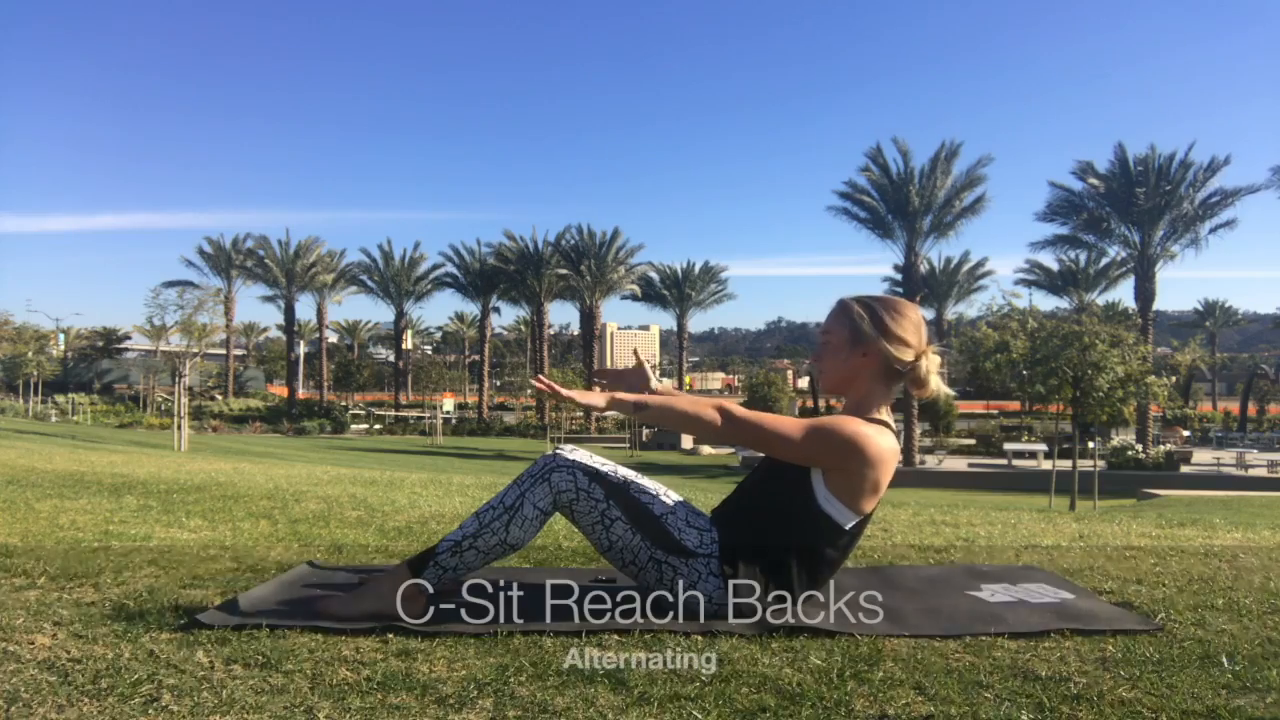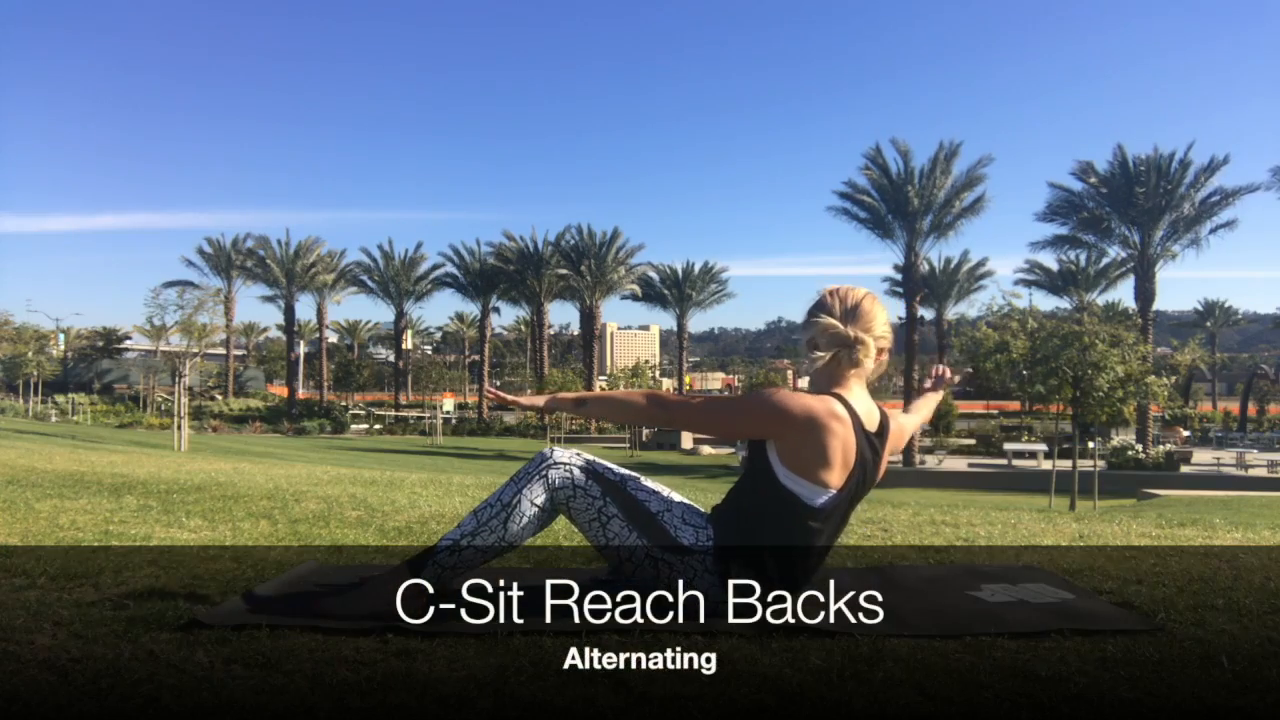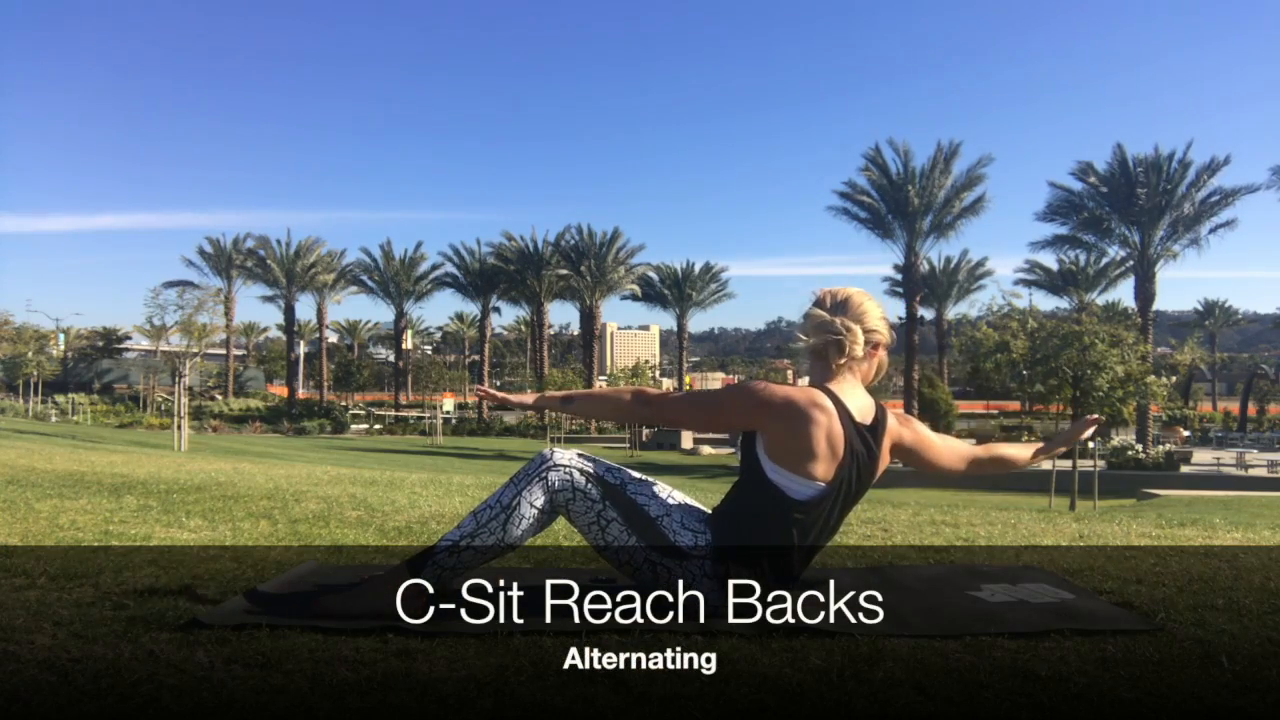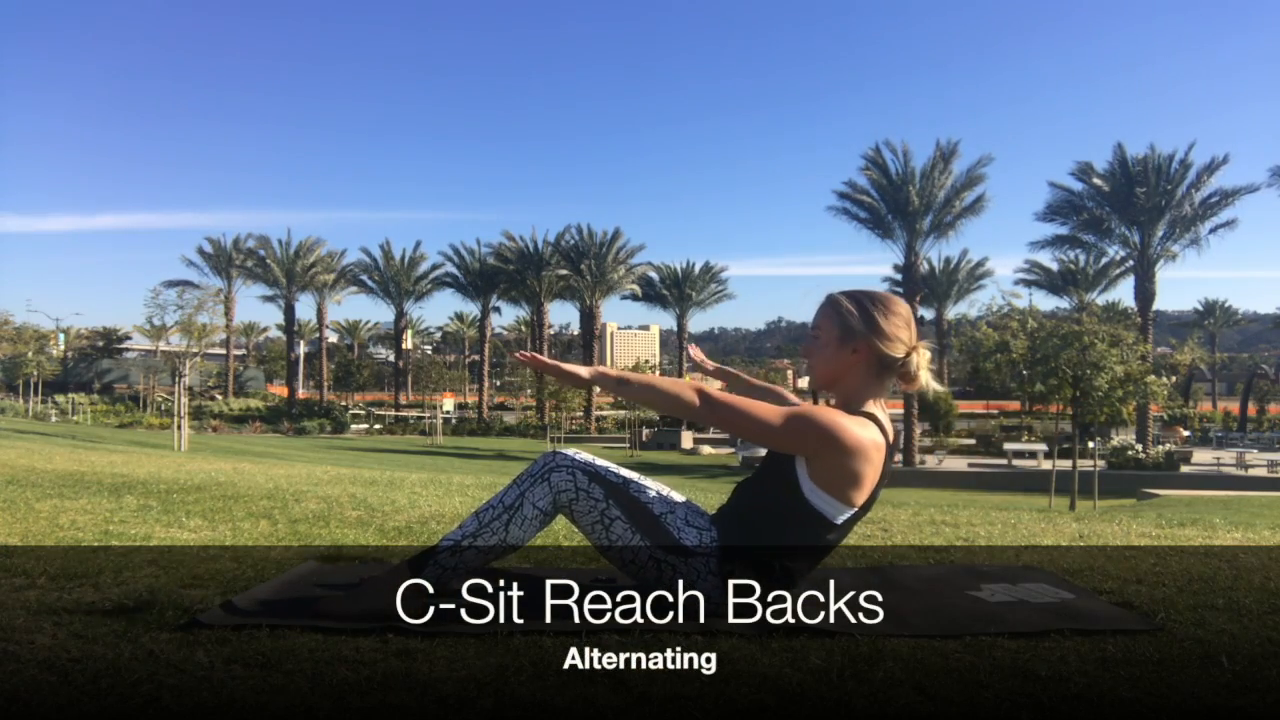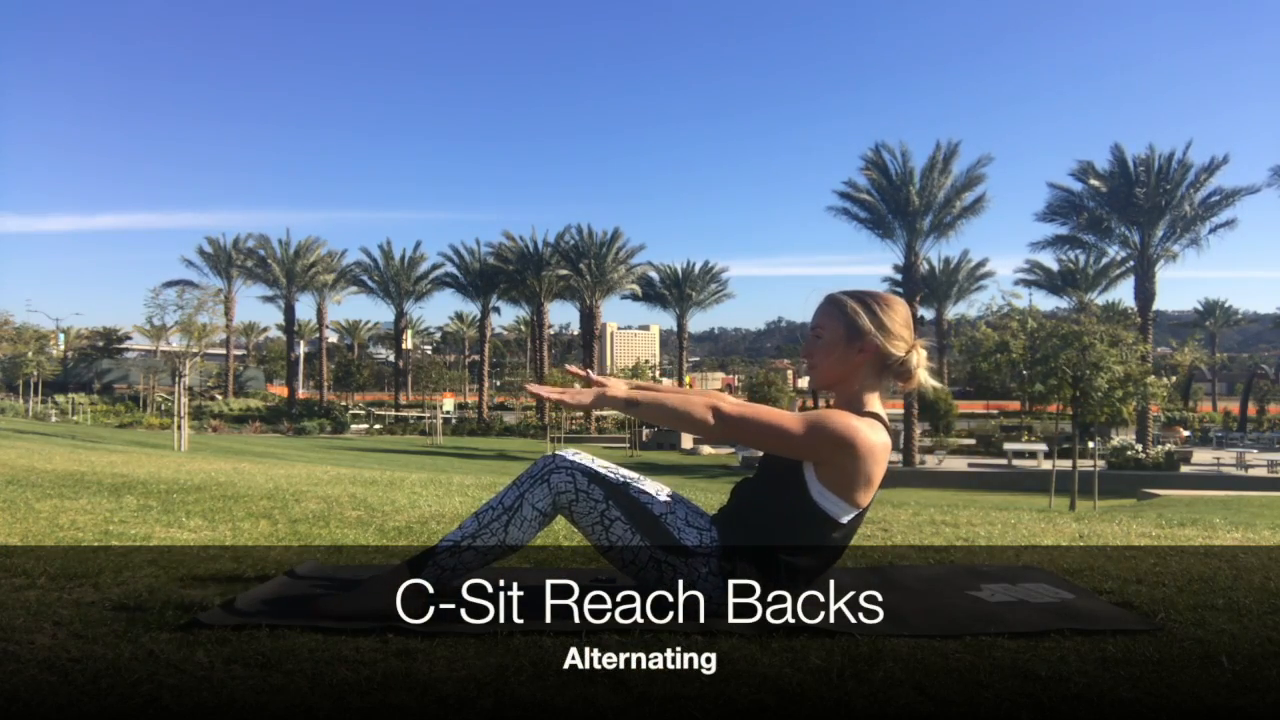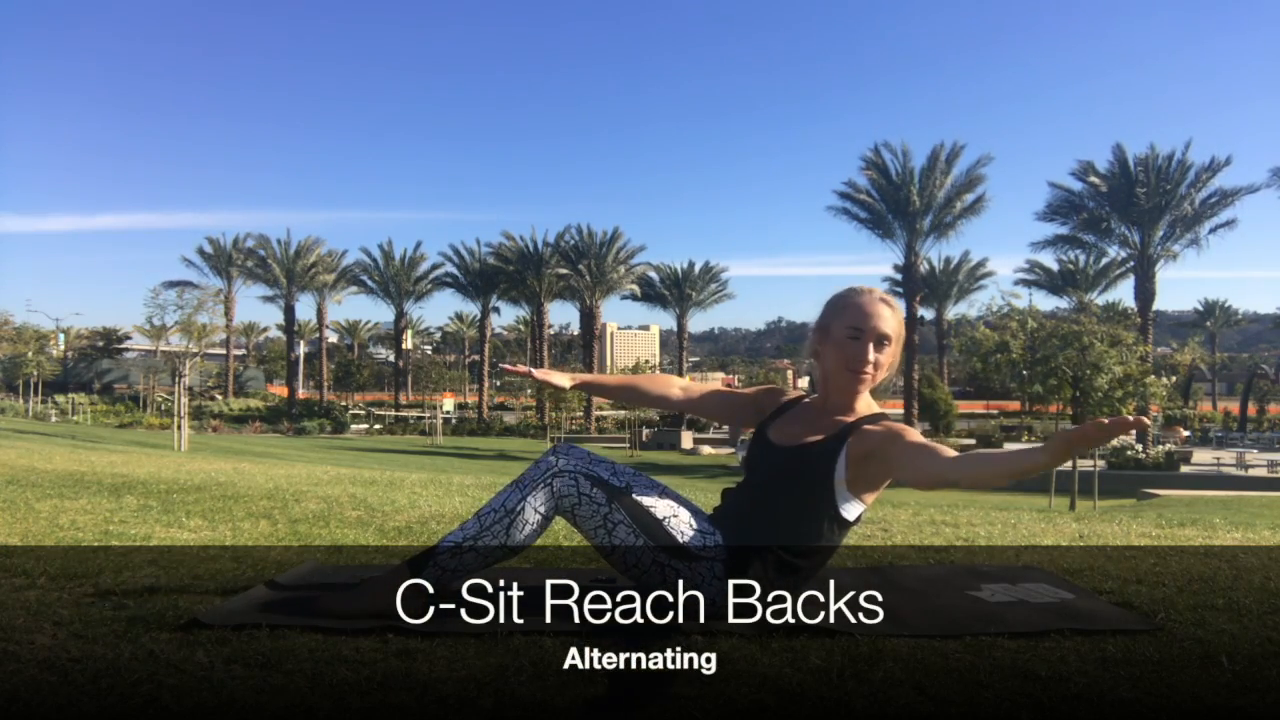
dt=0.5s
person 1, frame 1
left shoulder: (860, 441)
right shoulder: (856, 429)
left elbow: (729, 423)
right elbow: (751, 423)
left wrist: (613, 400)
right wrist: (648, 390)
left hip: (721, 580)
right hip: (723, 555)
left knee: (561, 475)
right knee: (564, 463)
left ankle: (410, 584)
right ankle: (418, 576)
person 1, frame 2
left shoulder: (801, 411)
right shoulder: (881, 424)
left elbow: (665, 409)
right elbow: (911, 420)
left wrist: (555, 401)
right wrist: (933, 392)
left hip: (716, 574)
right hip: (735, 566)
left knee: (559, 469)
right knee: (562, 471)
left ankle: (410, 581)
right ankle: (423, 573)
person 1, frame 3
left shoulder: (787, 405)
right shoulder: (893, 427)
left elbow: (652, 407)
right elbow: (979, 456)
left wrist: (540, 398)
right wrist: (1052, 442)
left hip: (711, 573)
right hip: (741, 564)
left knee: (556, 471)
right knee: (566, 472)
left ankle: (405, 583)
right ankle: (418, 576)
person 1, frame 4
left shoulder: (840, 434)
right shoulder: (864, 423)
left elbow: (706, 408)
right elbow: (787, 402)
left wrist: (595, 376)
right wrist: (719, 367)
left hip: (715, 576)
right hip: (723, 553)
left knee: (560, 473)
right knee: (564, 471)
left ankle: (410, 581)
right ankle: (423, 571)
person 1, frame 5
left shoulder: (853, 436)
right shoulder: (836, 422)
left elbow: (714, 417)
right elbow: (725, 403)
left wrist: (607, 397)
right wrist: (618, 389)
left hip: (722, 580)
right hip: (720, 552)
left knee: (562, 471)
right knee: (566, 469)
left ankle: (410, 582)
right ankle: (418, 575)
person 1, frame 6
left shoulder: (879, 440)
right shoulder: (780, 406)
left elbow: (963, 468)
right elbow: (675, 392)
left wrist: (1066, 443)
right wrist: (576, 380)
left hip: (729, 584)
right hip: (716, 549)
left knee: (560, 474)
right knee: (566, 463)
left ankle: (410, 583)
right ankle: (424, 576)
